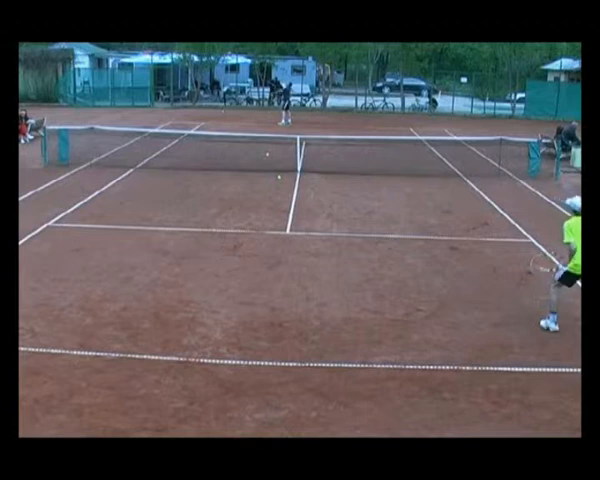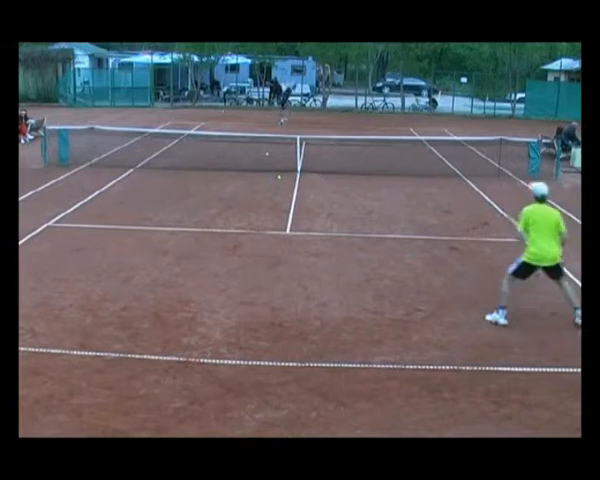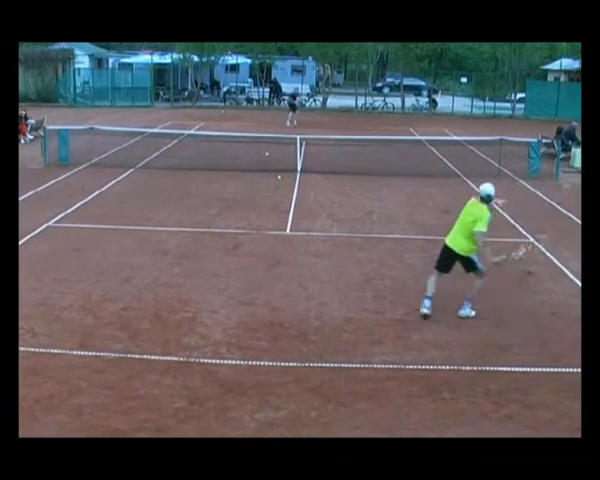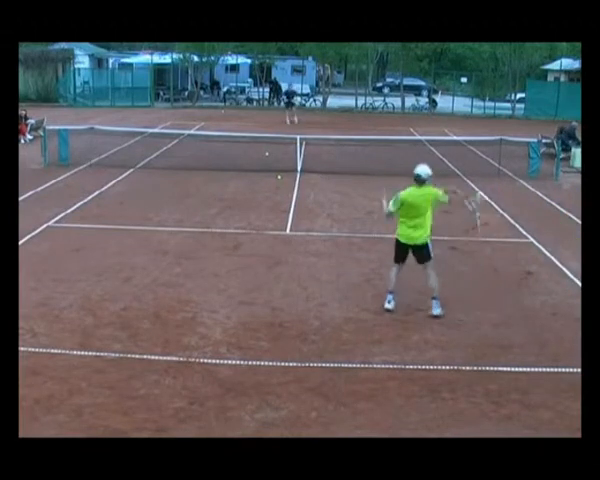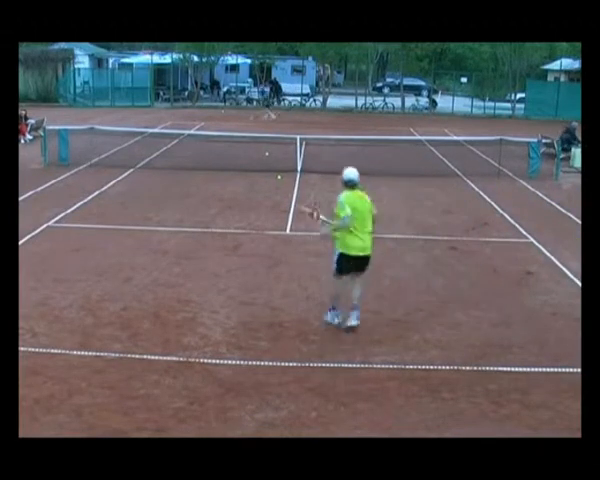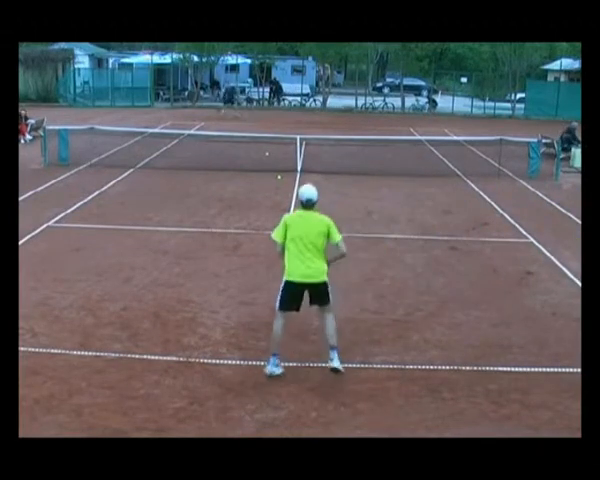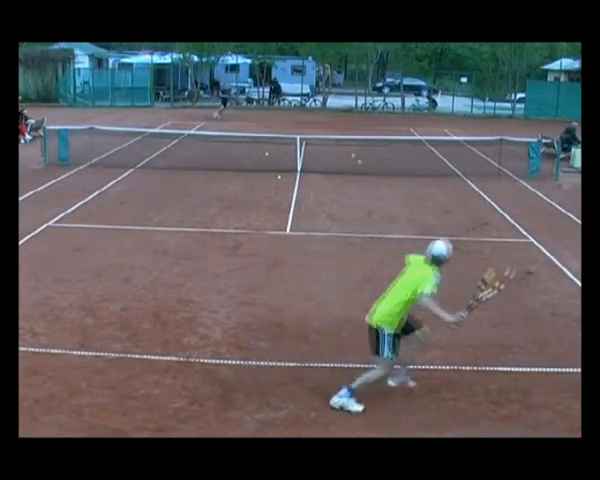
dt=0.7s
person 1, frame 1
left shoulder: (569, 224)
left elbow: (572, 248)
left wrist: (570, 262)
left hip: (577, 266)
left knee: (555, 286)
left ankle: (552, 321)
person 1, frame 2
left shoulder: (527, 211)
right shoulder: (555, 214)
left elbow: (520, 235)
right elbow: (564, 237)
left hip: (532, 256)
right hip: (552, 257)
left knee: (507, 279)
right knee: (563, 282)
left ankle: (501, 314)
right ankle: (579, 314)
person 1, frame 3
left shoulder: (472, 202)
right shoulder: (485, 214)
right elbow: (477, 237)
left wrist: (494, 202)
right wrist: (488, 256)
left hip: (450, 245)
right hip: (466, 250)
left knee: (435, 275)
right knee: (481, 275)
left ankle: (427, 305)
right ankle: (466, 308)
person 1, frame 4
left shoulder: (403, 195)
right shoulder: (433, 193)
left elbow: (388, 214)
right elbow: (445, 200)
left wrist: (385, 206)
right wrist: (453, 191)
left hip: (402, 237)
right hip: (421, 239)
left knee: (397, 266)
right knee: (429, 269)
left ankle: (389, 300)
right ankle: (436, 305)
person 1, frame 5
left shoulder: (343, 197)
right shoulder: (365, 197)
left elbow: (347, 220)
right elbow: (372, 218)
left wrist: (331, 228)
left hip: (347, 247)
right hip: (365, 247)
left knee: (338, 279)
right knee: (356, 279)
left ankle: (333, 314)
right ankle: (353, 315)
person 1, frame 6
left shoulder: (289, 219)
right shoulder: (326, 222)
left elbow: (280, 249)
right elbow: (342, 250)
left hip: (293, 276)
right hip: (318, 276)
left knee: (279, 317)
right knee: (327, 313)
left ankle: (274, 363)
right ankle: (334, 357)
person 1, frame 7
left shoulder: (416, 260)
right shoulder: (432, 275)
left elbow: (408, 258)
right elbow: (424, 299)
right wrist: (447, 317)
left hip: (380, 314)
right hip: (385, 321)
left knee: (420, 333)
right knee: (385, 368)
left ankle: (400, 375)
right ankle: (344, 396)
